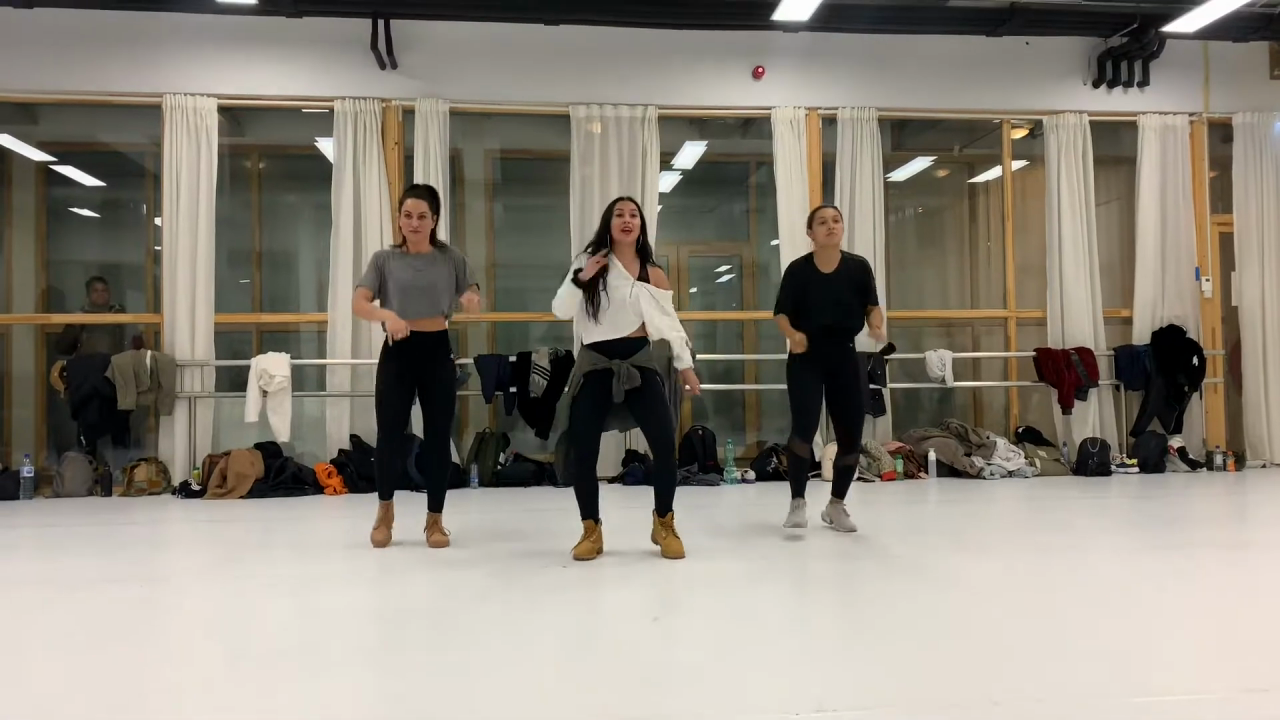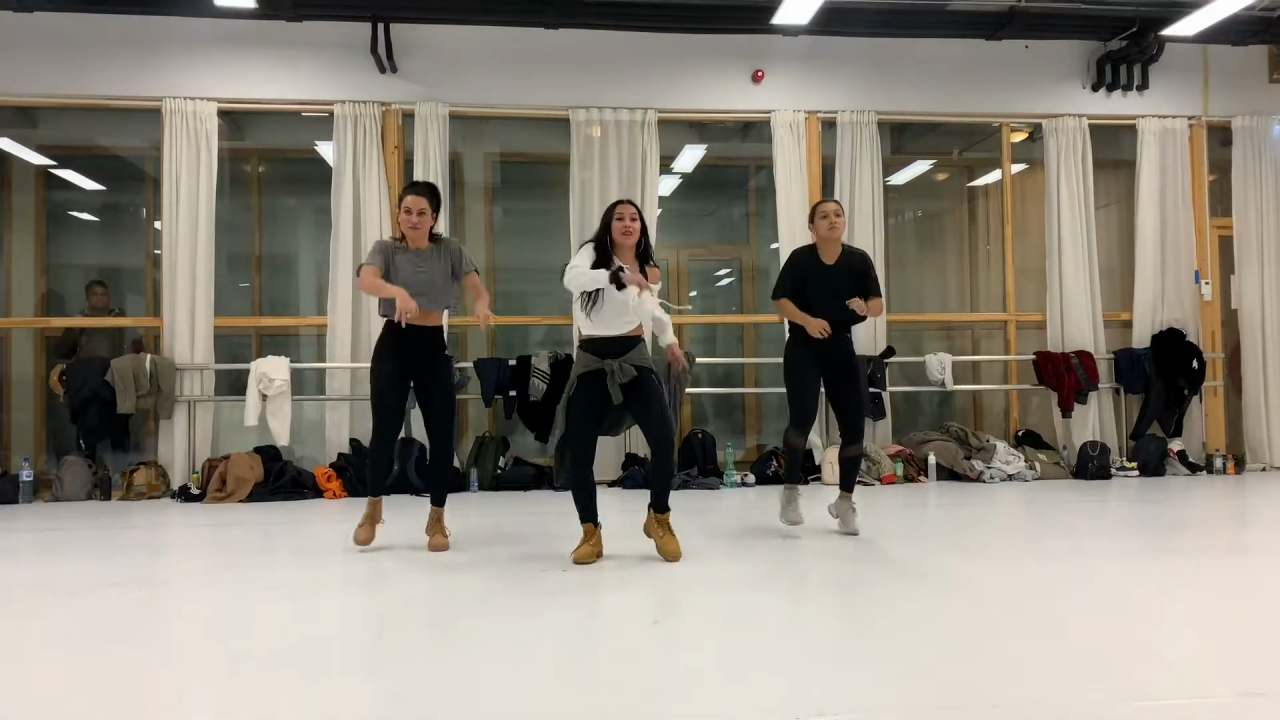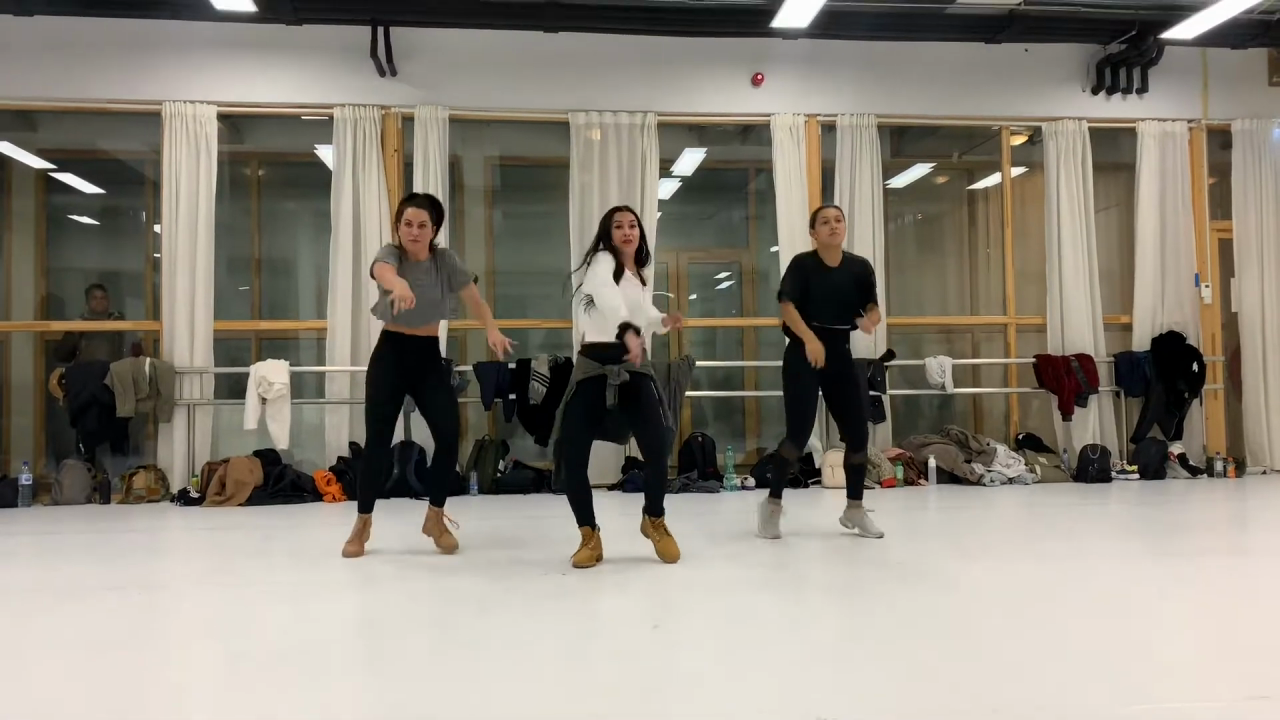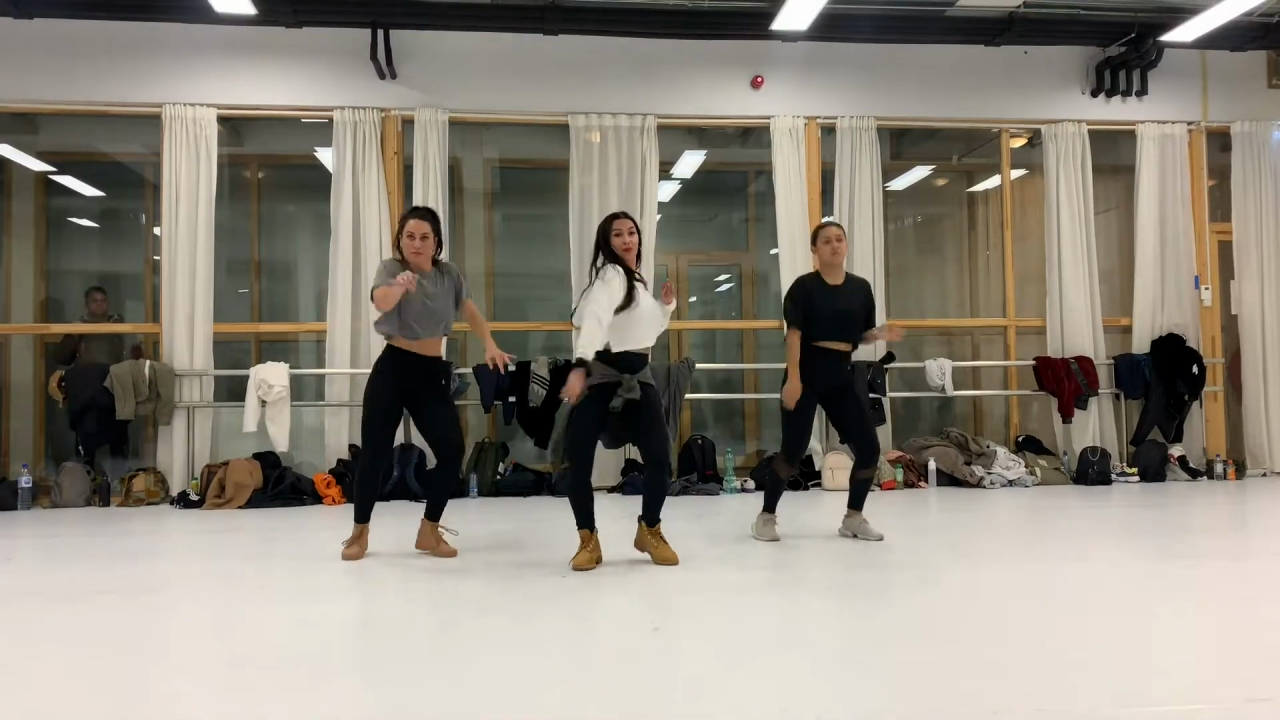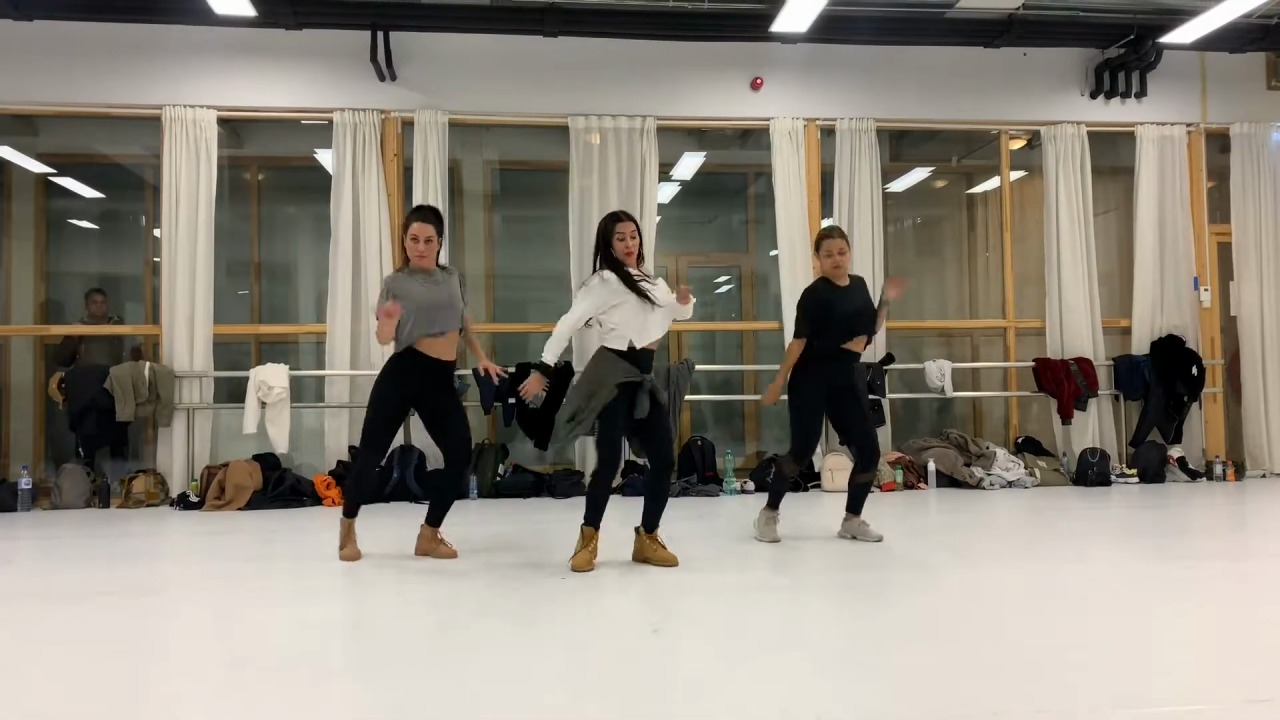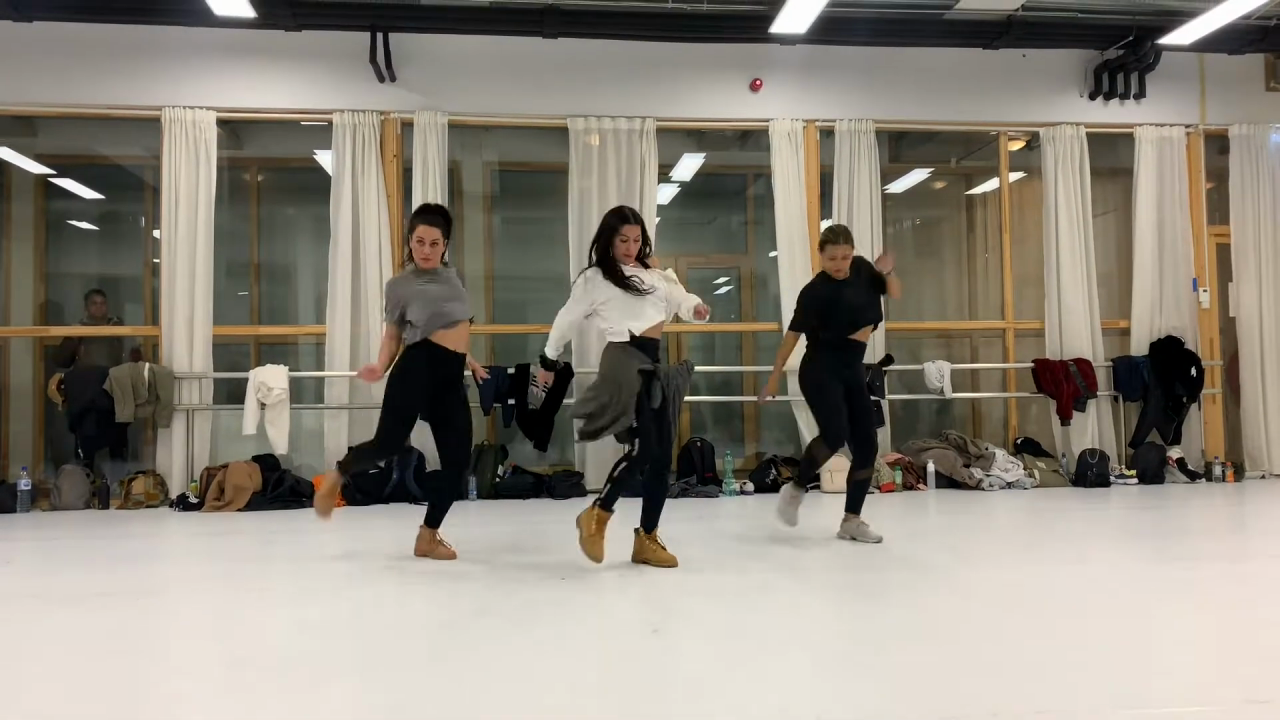
dt=0.1s
person 1, frame 1
left shoulder: (654, 274)
right shoulder: (590, 261)
left elbow: (668, 320)
right elbow: (560, 308)
left wrist: (684, 364)
right wrist: (582, 277)
left hip: (639, 362)
right hip: (595, 364)
left knee: (665, 444)
right knee: (581, 453)
left ankle: (664, 524)
right ankle: (591, 530)
person 1, frame 2
left shoulder: (651, 272)
right shoulder: (593, 252)
right elbow: (573, 279)
left wrist: (669, 340)
right wrist: (620, 275)
left hip: (634, 361)
right hip: (592, 363)
left knee: (663, 440)
right knee: (578, 454)
left ankle: (659, 518)
right ankle: (591, 533)
person 1, frame 3
left shoulder: (641, 276)
right shoulder: (602, 261)
right elbow: (604, 296)
left wrist: (661, 322)
right wrist: (628, 331)
left hip: (633, 369)
right hip: (592, 369)
left knee: (657, 448)
right knee: (571, 460)
left ankle: (655, 521)
right ankle: (589, 537)
person 1, frame 4
left shoulder: (639, 281)
right shoulder: (611, 275)
right elbow: (595, 319)
left wrist: (665, 307)
right wrist: (580, 365)
left hip: (636, 378)
right hip: (602, 375)
left knee: (659, 459)
right knee: (577, 463)
left ankle: (649, 530)
right ankle: (589, 539)
person 1, frame 5
left shoulder: (648, 279)
right shoulder: (604, 281)
left elbow: (676, 312)
right elbow: (570, 322)
left wrist: (683, 301)
right wrist: (543, 369)
left hip: (643, 377)
right hip: (614, 372)
left knee: (664, 461)
right knee: (610, 459)
left ankle: (647, 537)
right ankle: (588, 538)
person 1, frame 6
left shoulder: (653, 270)
right shoulder: (596, 277)
left elbow: (680, 301)
right elbow: (567, 319)
left wrist: (696, 308)
right wrist: (548, 361)
left hip: (652, 364)
right hip: (624, 360)
left knee: (661, 454)
right knee: (647, 443)
left ankle: (647, 537)
right ankle: (596, 516)
person 2, frame 1
left shoulder: (451, 258)
right shoulder: (384, 259)
left elbow: (472, 295)
right elbow: (359, 304)
left wrist: (472, 300)
right wrist: (385, 313)
left hip: (437, 351)
right hip: (398, 352)
left knee: (437, 439)
right knee: (391, 437)
left ankle: (434, 520)
right ankle: (385, 512)
person 2, frame 2
left shoulder: (448, 248)
right shoulder: (386, 248)
left elbow: (475, 287)
right elbow: (366, 280)
left wrist: (482, 307)
right wrist: (395, 292)
left hip: (433, 347)
right hip: (394, 345)
left knee: (441, 435)
right knee: (386, 433)
left ankle: (436, 520)
right ankle: (373, 509)
person 2, frame 3
left shoulder: (446, 260)
right shoulder: (390, 254)
left elbow: (472, 297)
right elbow: (383, 273)
left wrist: (493, 330)
right wrist: (399, 285)
left hip: (429, 357)
right hip: (390, 354)
left knee: (449, 436)
right knee: (378, 443)
left ankle: (435, 517)
right ankle: (362, 524)
person 2, frame 4
left shoulder: (449, 273)
right shoulder: (390, 268)
left elbow: (471, 313)
right elbow: (381, 303)
left wrist: (491, 348)
right wrist: (398, 285)
left hip: (432, 374)
right hip: (394, 370)
left knee: (451, 453)
right knee: (374, 455)
left ankle: (429, 530)
right ankle: (359, 532)
person 2, frame 5
left shoulder: (452, 277)
right shoulder: (397, 281)
right elbow: (384, 338)
left wrist: (481, 356)
right wrist: (387, 323)
left hip: (441, 378)
right hip: (403, 371)
left knee: (461, 457)
right knee: (371, 452)
left ankle: (429, 535)
right ankle: (347, 530)
person 2, frame 6
left shoulder: (451, 274)
right shoulder: (400, 284)
right elbow: (393, 337)
left wrist: (467, 357)
right wrist: (379, 370)
left hip: (452, 373)
right hip: (419, 363)
left knee: (458, 459)
right knee: (388, 445)
left ankle: (429, 535)
right ankle: (337, 477)
person 3, frame 1
left shoulder: (858, 266)
right shoulder: (798, 270)
left elbow: (873, 308)
right elbow: (781, 314)
left wrist: (877, 326)
right wrist: (792, 334)
left hip: (843, 354)
right hip: (806, 355)
left knee: (851, 435)
right knee: (805, 425)
left ankle: (836, 504)
right ankle: (798, 502)
person 3, frame 2
left shoulder: (859, 260)
right shoulder: (800, 258)
left elbow: (877, 303)
right elbow: (780, 301)
left wrist: (866, 306)
right wrist: (807, 320)
left hip: (841, 344)
right hip: (805, 346)
left knee: (854, 424)
right knee: (803, 418)
left ankle: (844, 500)
right ankle: (791, 492)
person 3, frame 3
left shoulder: (860, 267)
right shoulder: (802, 264)
left elbow: (874, 310)
right elbow: (786, 306)
left wrist: (869, 322)
right wrist: (809, 338)
left hip: (839, 353)
right hip: (802, 354)
left knee: (858, 432)
right knee: (799, 431)
left ankle: (855, 509)
right ankle: (772, 504)
person 3, frame 4
left shoulder: (861, 288)
right shoulder: (804, 287)
left elbow: (863, 334)
right elbow: (793, 334)
left wrist: (884, 334)
right wrist: (793, 378)
left hip: (841, 375)
right hip: (808, 373)
left knee: (869, 448)
right knee: (794, 449)
left ankle: (853, 517)
right ankle: (767, 515)
person 3, frame 5
left shoulder: (859, 285)
right shoulder: (815, 293)
left elbow: (870, 328)
right elbow: (798, 340)
left wrist: (887, 300)
right wrist: (779, 381)
left hip: (849, 376)
right hip: (814, 374)
left knee: (869, 451)
right knee: (804, 447)
left ankle: (852, 520)
right ankle: (769, 513)
person 3, frame 6
left shoulder: (861, 268)
right shoulder: (817, 289)
left elbow: (892, 294)
right elbow: (794, 332)
left wrist: (886, 273)
right wrist: (777, 373)
left hip: (853, 366)
right hip: (822, 365)
left knee: (867, 445)
right knee: (834, 435)
left ankle: (852, 518)
right ankle: (796, 489)
